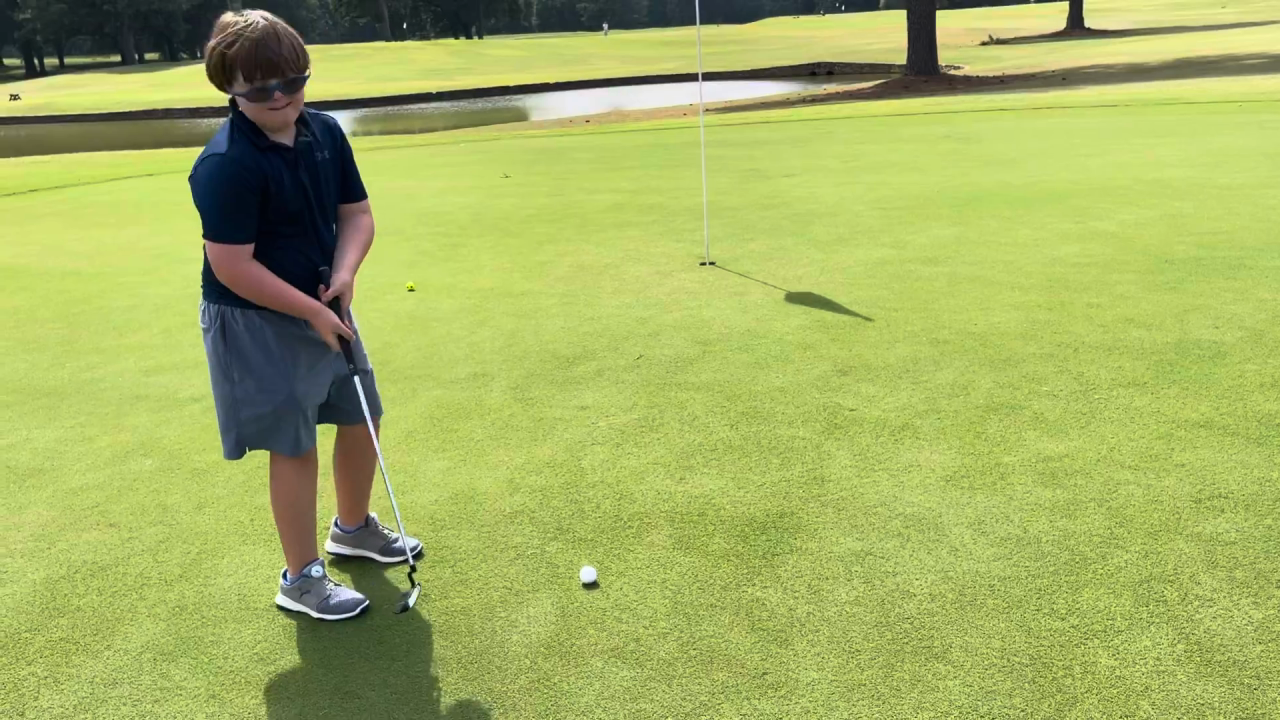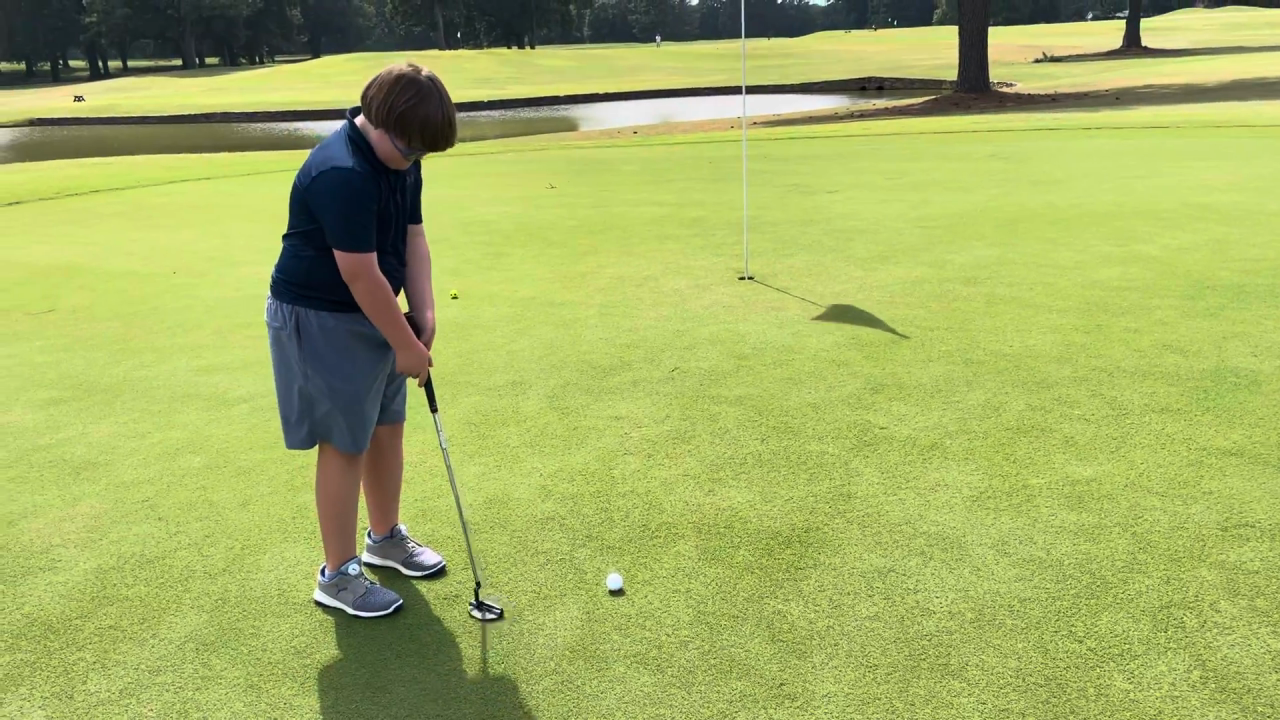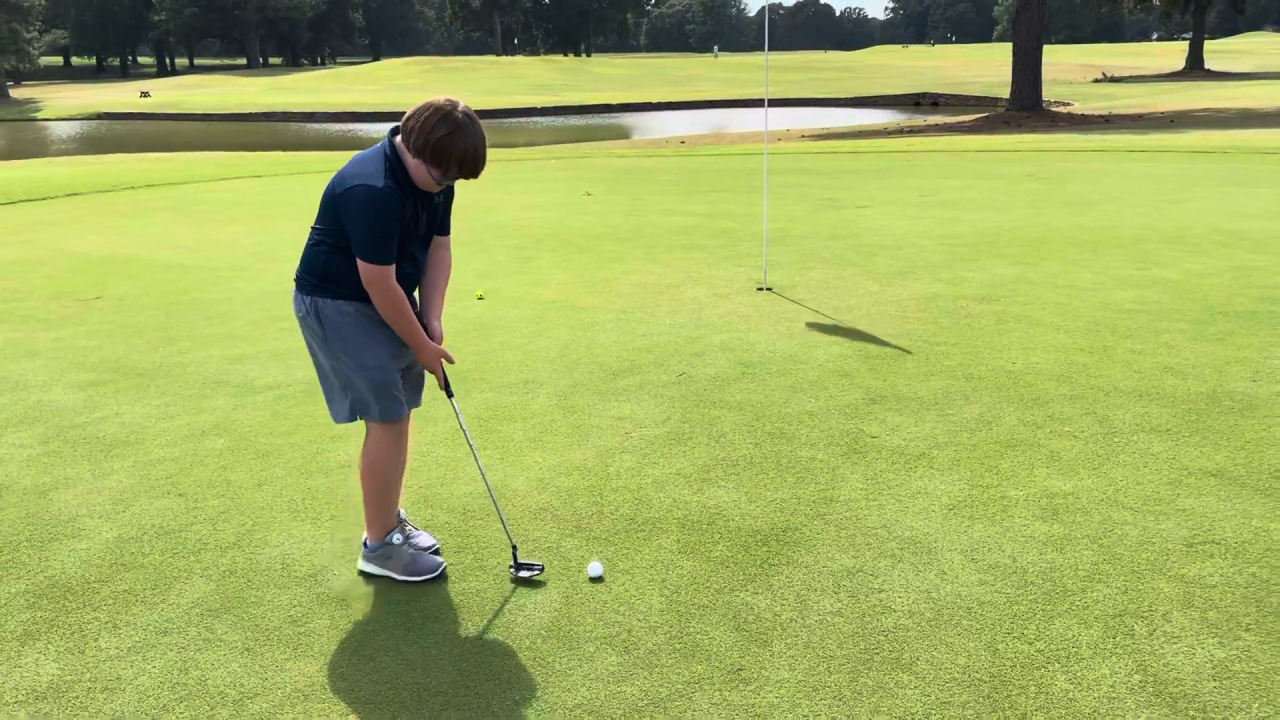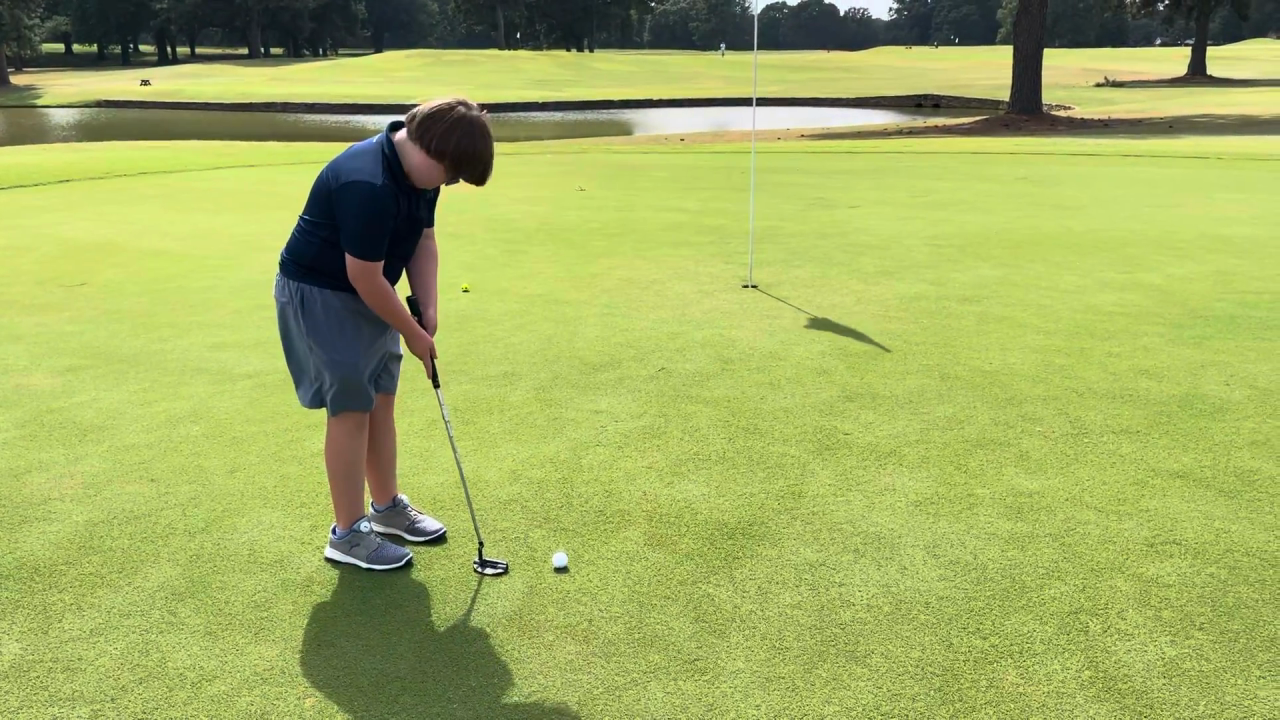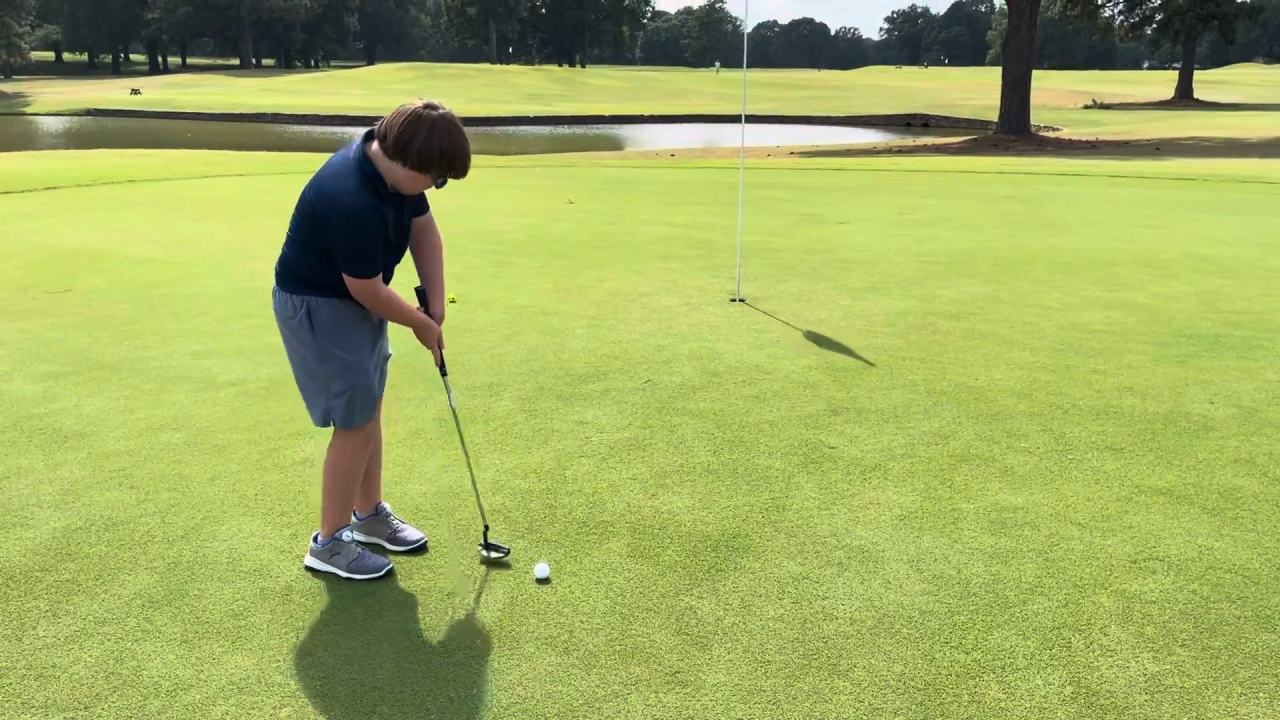
dt=1s
person 1, frame 1
left shoulder: (324, 132)
right shoulder: (225, 166)
left elbow: (356, 214)
right elbow: (232, 268)
left wrist: (344, 275)
right wrist: (311, 309)
left hip: (323, 310)
right hip: (255, 323)
left knee: (359, 419)
right knee: (293, 447)
left ankle: (354, 526)
right ankle: (300, 578)
person 1, frame 2
left shoulder: (400, 160)
right shoulder: (340, 175)
left elbow: (412, 239)
right elbow: (362, 275)
left wrist: (424, 313)
right wrist: (406, 344)
left hip: (373, 314)
right hip: (319, 319)
left knee: (386, 427)
right knee: (345, 443)
left ankle: (385, 537)
right ankle: (337, 574)
person 1, frame 3
left shoulder: (434, 177)
right shoulder: (371, 191)
left elbow: (438, 246)
right elbow: (379, 284)
left wrist: (432, 318)
right wrist: (421, 345)
left hip: (388, 303)
right hip: (336, 304)
left knee: (397, 413)
right knee: (388, 417)
left ankle: (386, 517)
right ankle: (379, 545)
person 1, frame 4
left shoulder: (419, 171)
right shoulder: (367, 185)
left elbow: (423, 239)
right elbow: (365, 277)
left wrist: (429, 309)
right wrist: (412, 333)
left hip: (367, 292)
right hip: (319, 294)
left knee: (381, 401)
right knee: (351, 409)
left ankle: (387, 506)
right ankle: (348, 532)
person 1, frame 5
left shoulder: (399, 175)
right shoulder: (351, 203)
left elbow: (423, 229)
right elbow: (368, 291)
left wrist: (436, 303)
right wrist: (419, 324)
left hip: (356, 297)
right hip: (317, 305)
left knee: (367, 407)
right knee: (354, 418)
left ankle: (369, 514)
right ankle: (330, 541)
